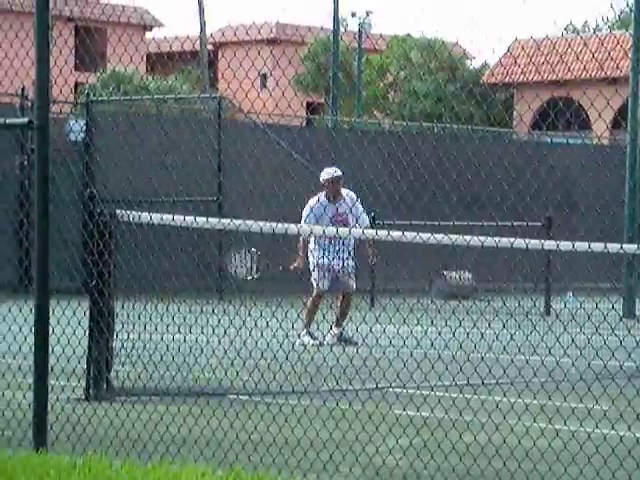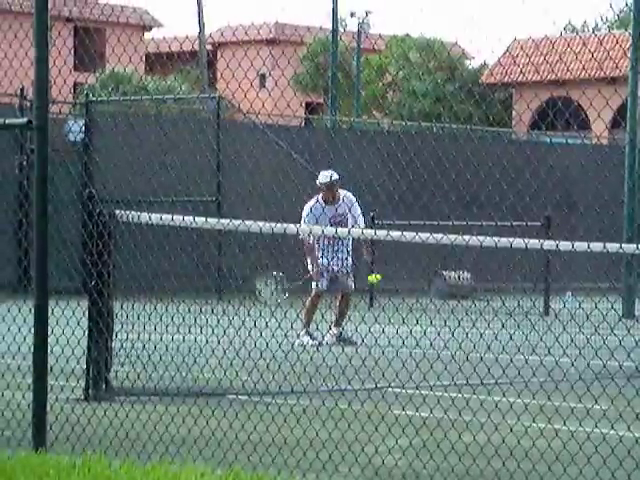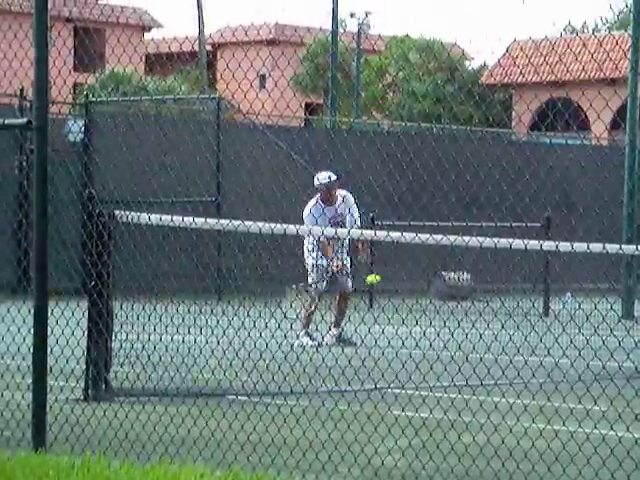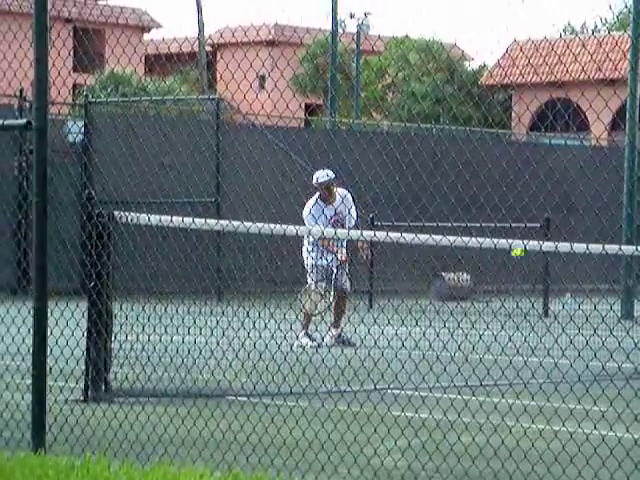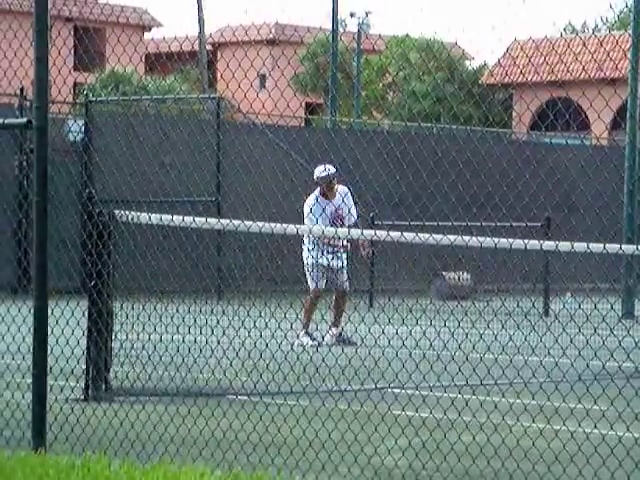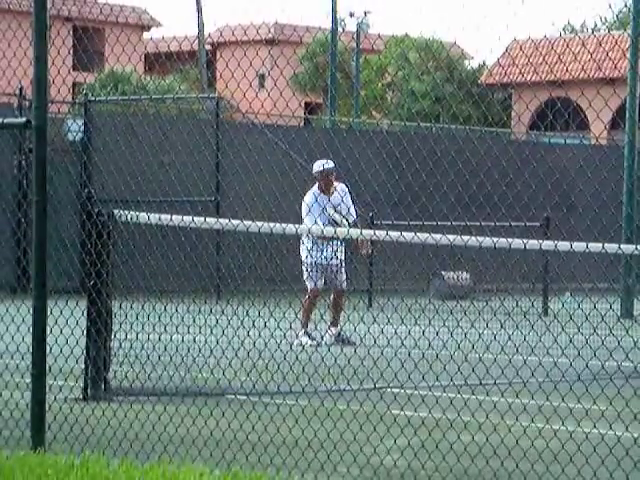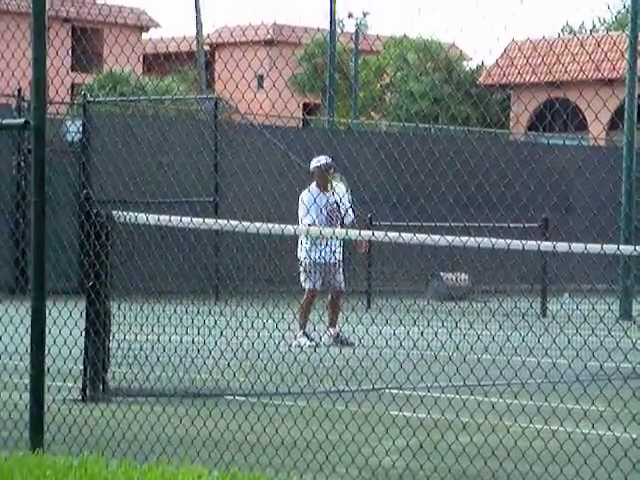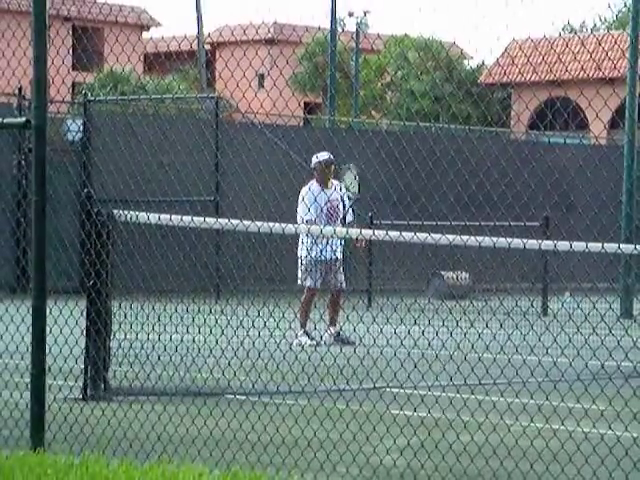
dt=0.1s
person 1, frame 1
left shoulder: (351, 199)
right shoulder: (314, 206)
left elbow: (362, 225)
right elbow: (305, 235)
left wrist: (370, 247)
right wrist: (301, 258)
left hip: (345, 254)
right hip: (322, 255)
left knee: (347, 292)
right knee: (319, 292)
left ankle: (336, 331)
right ankle: (305, 332)
person 1, frame 2
left shoulder: (349, 199)
right shoulder: (312, 208)
left elbow: (358, 226)
right elbow: (308, 240)
left wrist: (365, 246)
right wrist: (314, 265)
left hip: (343, 254)
right hip: (321, 255)
left knee: (346, 292)
right knee: (318, 291)
left ankle: (335, 331)
right ankle: (304, 332)
person 1, frame 3
left shoulder: (346, 197)
right shoulder: (312, 209)
left elbow: (354, 224)
right elbow: (321, 241)
left wrist: (361, 243)
right wrist: (333, 261)
left hip: (341, 255)
right hip: (319, 255)
left knee: (345, 292)
right knee: (317, 292)
left ankle: (335, 332)
right ankle: (304, 332)
person 1, frame 4
left shoulder: (345, 196)
right shoulder: (312, 208)
left elbow: (352, 223)
right elbow: (322, 240)
left wrist: (360, 242)
right wrist: (337, 254)
left hip: (340, 255)
right hip: (318, 254)
left knee: (343, 292)
left ankle: (334, 333)
right ankle: (303, 333)
person 1, frame 5
left shoulder: (344, 192)
right shoulder: (312, 204)
left elbow: (352, 220)
right elbow: (319, 235)
left wrist: (361, 239)
right wrist: (337, 244)
left hip: (338, 253)
right hip: (317, 253)
left knee: (342, 291)
right knee: (316, 291)
left ankle: (334, 332)
right ankle: (304, 333)
person 1, frame 6
left shoulder: (342, 190)
right shoulder: (311, 199)
left elbow: (351, 219)
left wrist: (360, 239)
right wrist: (336, 235)
left hip: (336, 252)
right hip: (315, 252)
left knee: (339, 290)
right knee: (314, 291)
left ankle: (333, 331)
right ankle: (303, 332)
person 1, frame 7
left shoulder: (340, 190)
right shoulder: (308, 196)
left elbow: (348, 218)
right elbow: (309, 228)
left wrist: (358, 237)
right wrist: (330, 230)
left hip: (334, 252)
right hip: (313, 253)
left knee: (337, 291)
right knee: (311, 291)
left ankle: (332, 332)
right ankle: (301, 333)
person 1, frame 8
left shoulder: (339, 188)
right shoulder: (309, 192)
left elbow: (347, 218)
right elbow: (307, 223)
right wrist: (330, 228)
left hip: (334, 250)
right hip: (313, 251)
left knee: (337, 290)
right knee: (311, 290)
left ankle: (332, 331)
right ankle: (302, 332)
